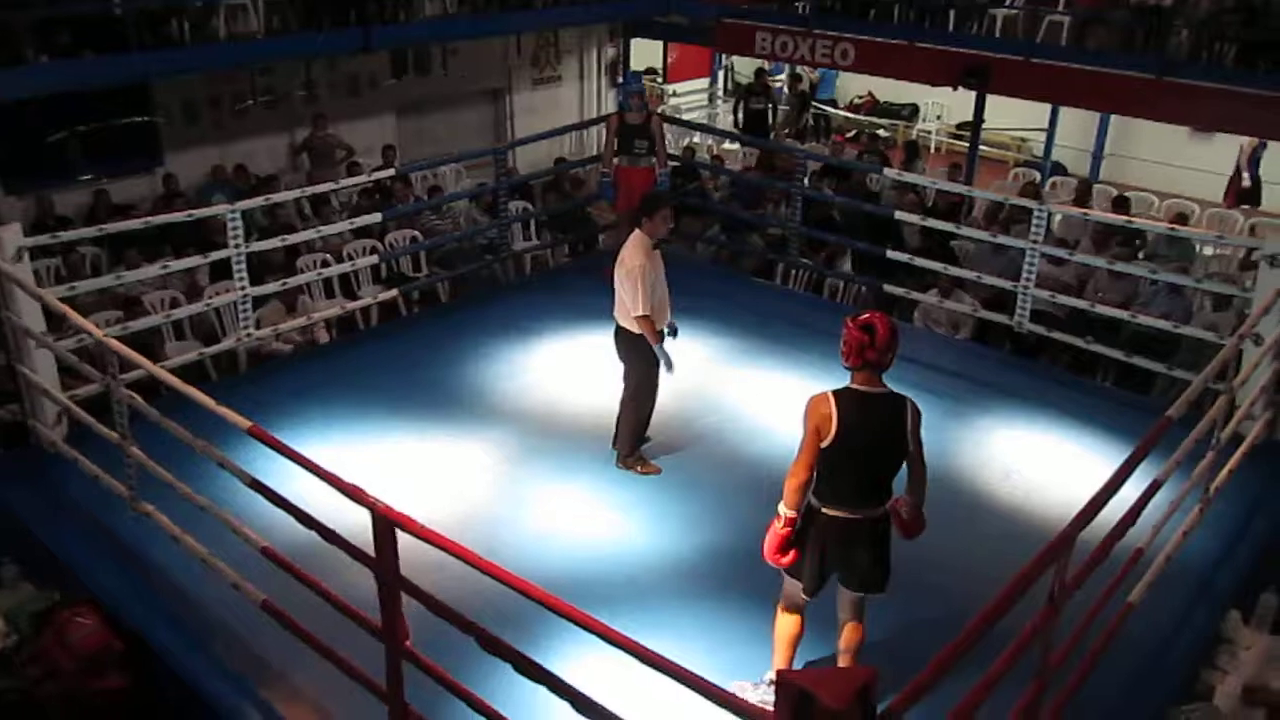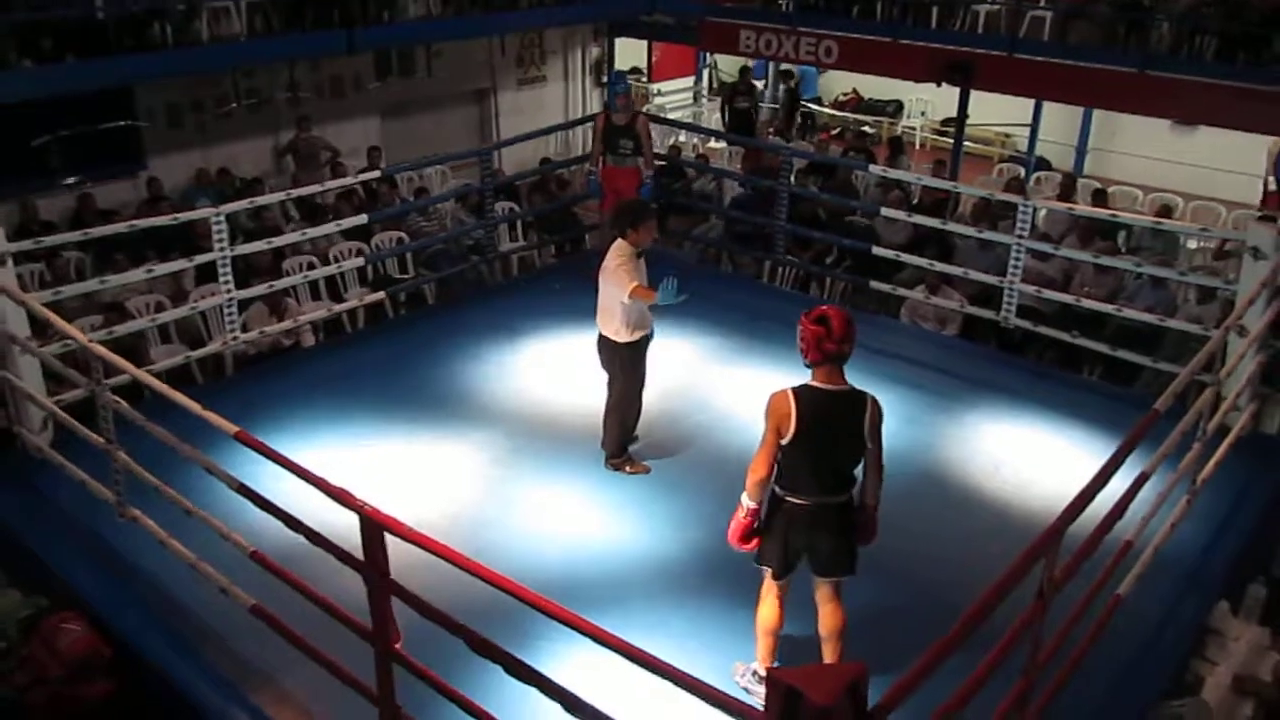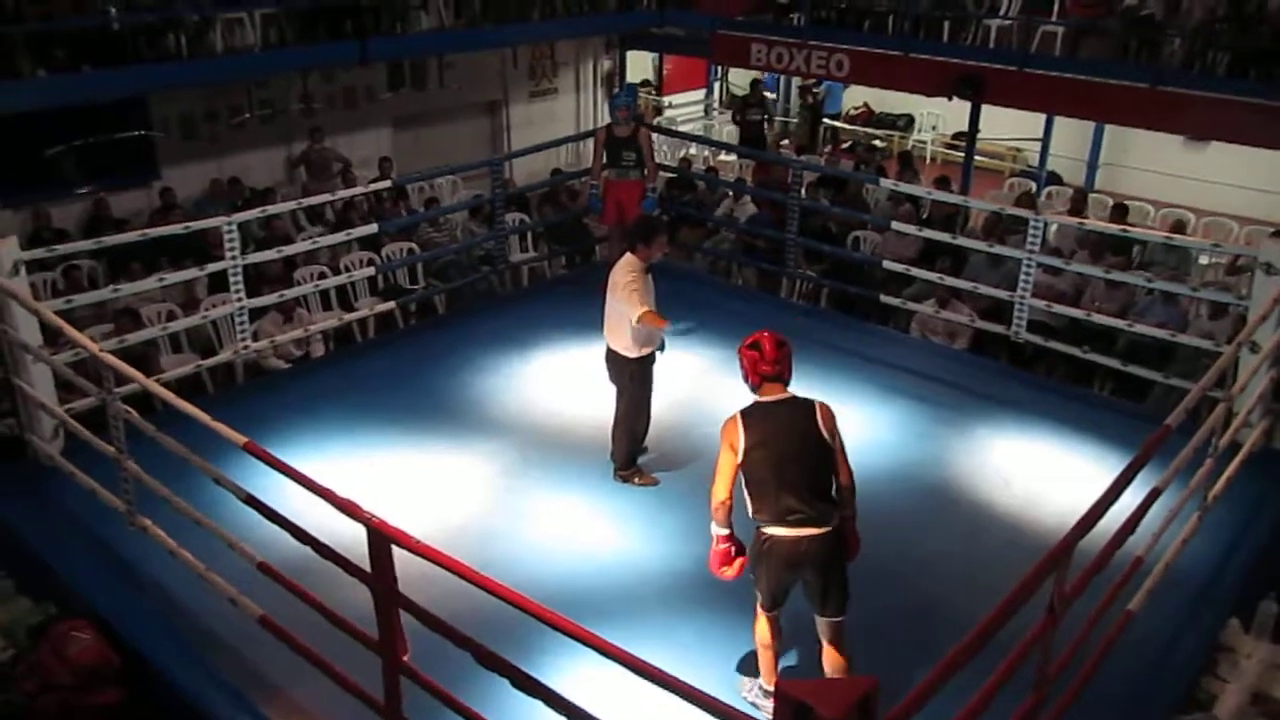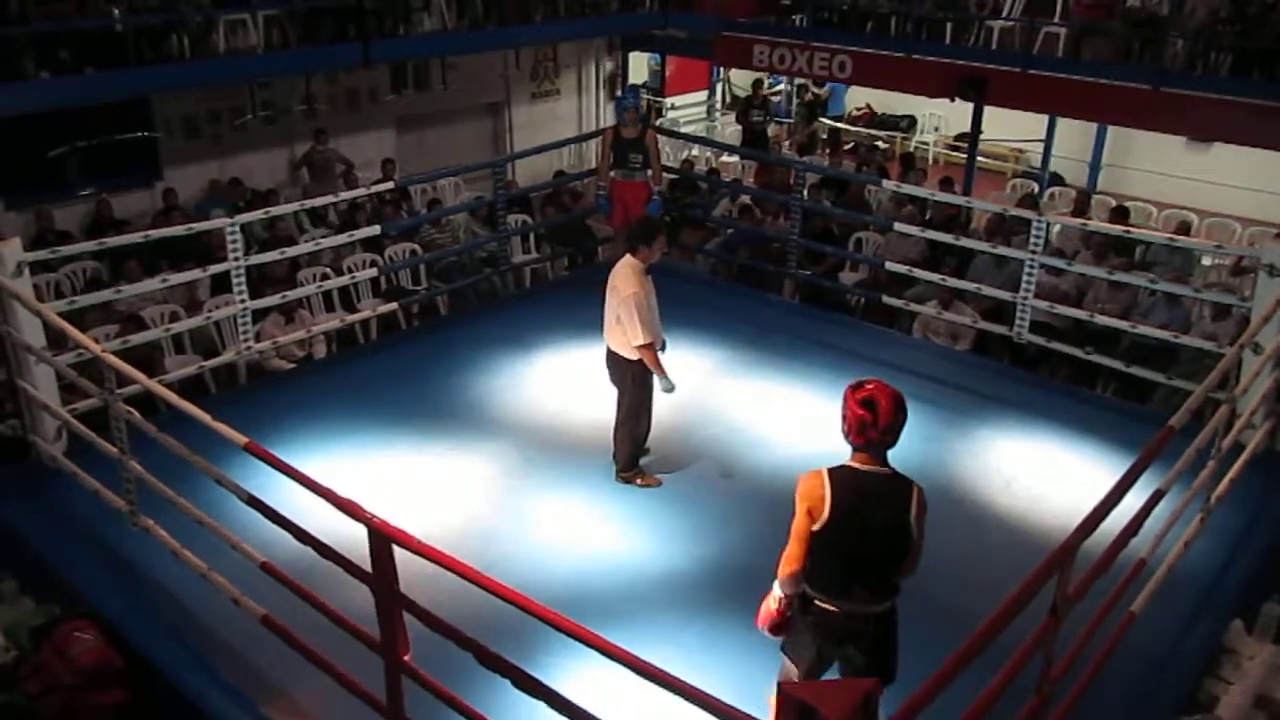
dt=0.7s
person 1, frame 1
left shoulder: (823, 406)
right shoulder: (907, 411)
left elbow: (800, 474)
right elbow: (917, 473)
left wrist: (784, 520)
right wrist: (914, 507)
left hip: (824, 522)
right hip: (872, 527)
left knee: (791, 602)
right knee: (852, 611)
left ankle: (775, 685)
person 1, frame 2
left shoulder: (783, 403)
right shoulder: (868, 407)
left elbow: (762, 469)
right elbow: (873, 471)
left wrist: (748, 507)
right wrist: (868, 510)
left hip: (789, 511)
right hip: (837, 513)
left knee: (772, 593)
right knee: (829, 597)
left ankle: (762, 675)
person 1, frame 3
left shoulder: (736, 426)
right shoulder: (821, 412)
left elbow: (721, 498)
right elbow: (845, 482)
left wrist: (722, 536)
right wrist: (848, 524)
left hip: (774, 542)
right hip: (824, 540)
left knee: (767, 613)
right knee: (831, 632)
person 1, frame 4
left shoulder: (816, 486)
right shoulder: (913, 496)
left elbow: (794, 564)
right elbow: (907, 568)
left wrist: (779, 598)
left hip: (821, 615)
right hip: (877, 620)
left knee: (791, 681)
person 2, frame 1
left shoulder: (645, 244)
right shoulder: (638, 259)
right elbow: (640, 313)
left wrist: (667, 320)
right wrist: (658, 347)
left hip: (639, 333)
right hip: (637, 337)
left knee: (638, 389)
right knee: (640, 394)
left ankle: (625, 437)
right ankle: (628, 455)
person 2, frame 2
left shoulder: (631, 252)
right shoulder: (619, 263)
right elbow: (632, 292)
left wrist: (646, 322)
right wrist: (659, 298)
left hip: (630, 337)
right hip: (621, 344)
left knee: (627, 394)
right knee: (625, 398)
left ankle: (615, 437)
right ankle: (617, 456)
person 2, frame 3
left shoulder: (635, 266)
right shoulder: (628, 278)
right elbow: (641, 313)
left wrist: (656, 334)
right wrist: (668, 327)
left hip: (633, 351)
right hip: (630, 358)
left knee: (631, 407)
right knee: (633, 412)
left ankle: (626, 448)
right ankle: (625, 468)
person 2, frame 4
left shoulder: (627, 265)
right shoulder: (632, 287)
right elbow: (641, 341)
left wrist: (657, 336)
right wrist: (662, 375)
left hip: (621, 353)
right hip: (630, 360)
left knee: (630, 409)
right knee: (635, 413)
left ankle: (626, 449)
right ankle: (627, 469)
person 3, frame 1
left shoulder: (654, 120)
right shoulder: (615, 120)
left elbow: (661, 150)
right elbow: (608, 150)
left wrist: (663, 177)
right wrist: (606, 178)
left hip: (645, 173)
right hip: (623, 172)
right knee: (622, 216)
person 3, frame 2
left shoulder: (639, 121)
right shoulder: (602, 120)
left elbow: (648, 152)
right elbow: (596, 149)
left wrist: (648, 180)
right wrist: (593, 176)
left hip: (631, 174)
right hip: (609, 173)
right knee: (607, 217)
person 3, frame 3
left shoulder: (641, 133)
right shoulder: (603, 133)
left elbow: (650, 165)
right elbow: (597, 164)
left wrist: (651, 194)
right wrist: (594, 192)
left hip: (634, 187)
right hip: (612, 187)
right knee: (613, 230)
person 3, frame 4
left shoulder: (648, 134)
right shoulder: (610, 134)
left elbow: (656, 167)
right elbow: (604, 164)
left wrist: (656, 196)
right wrist: (601, 192)
left hip: (640, 187)
right hip: (617, 186)
right knee: (617, 229)
